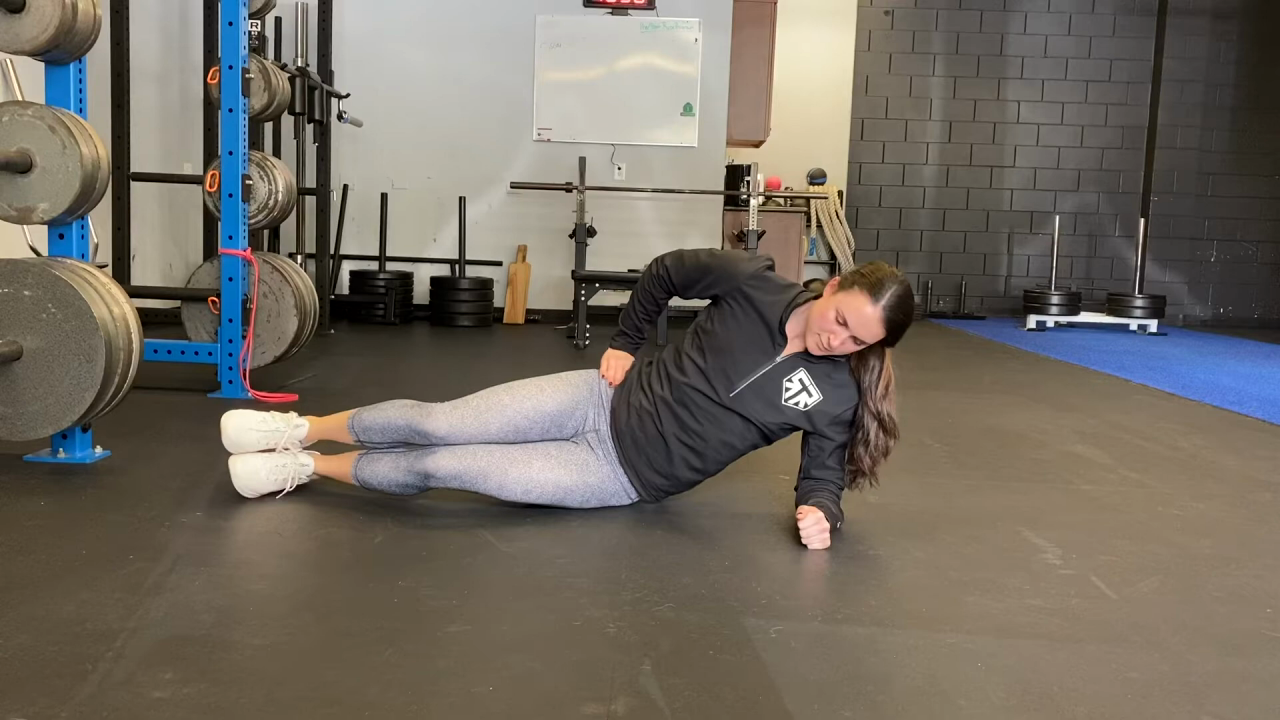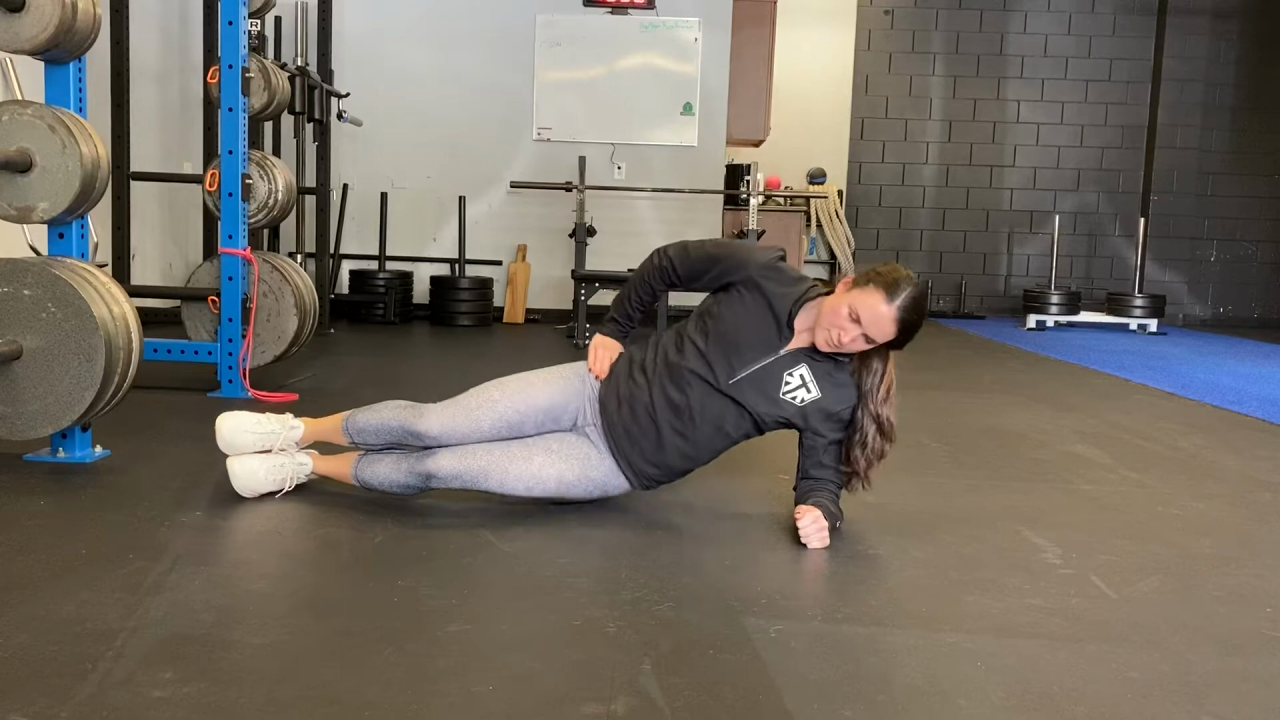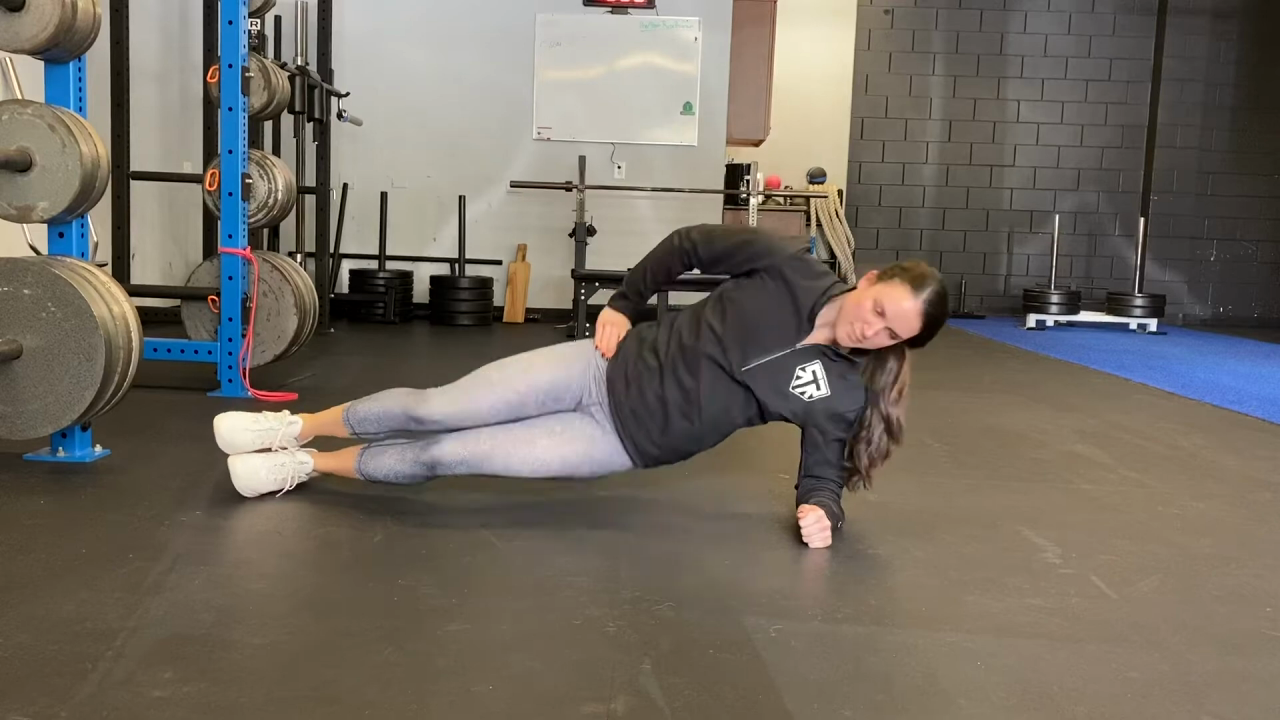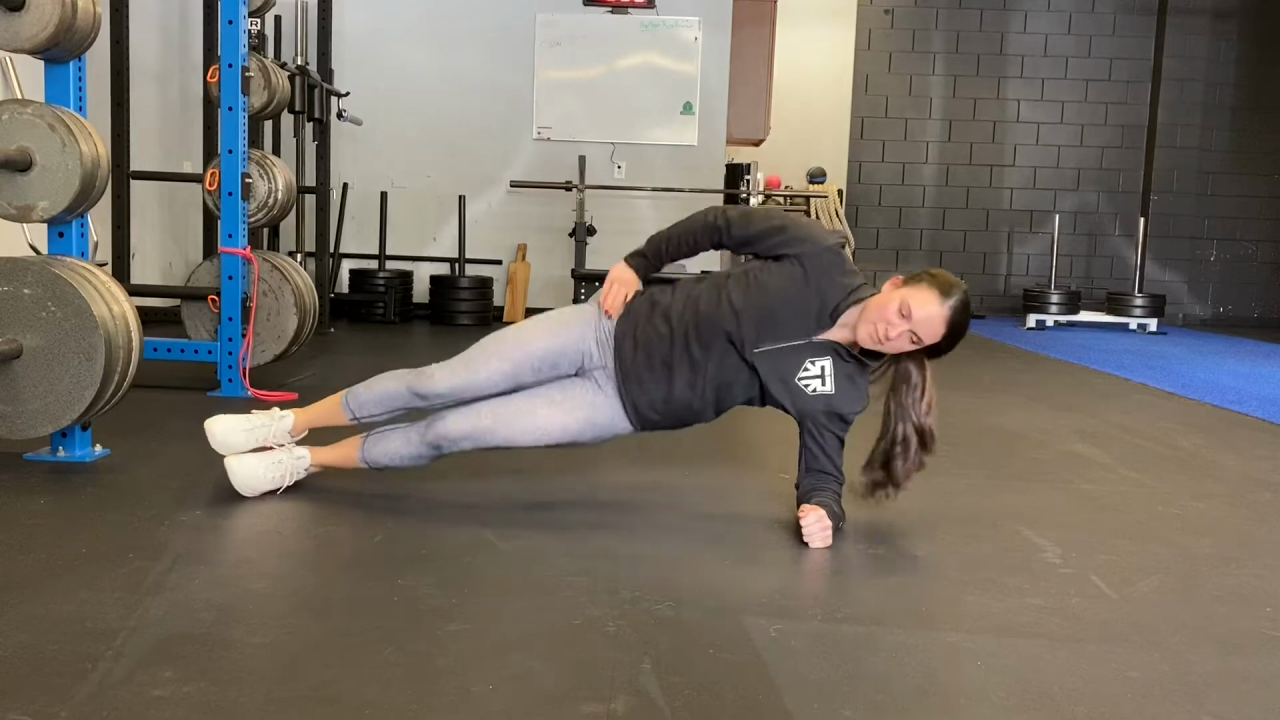
dt=0.2s
person 1, frame 1
left shoulder: (838, 399)
right shoulder: (754, 283)
left elbow: (824, 475)
right elbow: (664, 272)
left wrist: (819, 511)
right wrist: (622, 343)
left hip: (626, 474)
right hip: (607, 397)
left knee: (444, 469)
right knee: (434, 422)
left ankle: (306, 468)
right ankle: (301, 427)
person 1, frame 2
left shoulder: (834, 395)
right shoulder: (766, 274)
left elbow: (822, 471)
right elbow: (667, 263)
left wrist: (818, 511)
right wrist: (612, 330)
left hip: (622, 462)
right hip: (604, 388)
left knee: (441, 469)
right knee: (432, 424)
left ankle: (302, 468)
right ankle: (296, 429)
person 1, frame 3
left shoulder: (839, 395)
right shoulder: (793, 265)
left elbow: (824, 471)
right elbow: (691, 243)
left wrist: (820, 509)
right wrist: (621, 305)
left hip: (625, 436)
right hip: (607, 363)
left knee: (450, 454)
right knee: (434, 407)
left ankle: (304, 468)
right ankle: (293, 425)
person 1, frame 4
left shoulder: (839, 390)
right shoulder: (826, 260)
left elbow: (822, 465)
right elbow: (725, 223)
left wrist: (820, 508)
right wrist: (637, 264)
left hip: (628, 400)
right hip: (612, 327)
left knee: (457, 431)
right knee: (438, 383)
left ankle: (303, 463)
right ankle: (287, 423)
